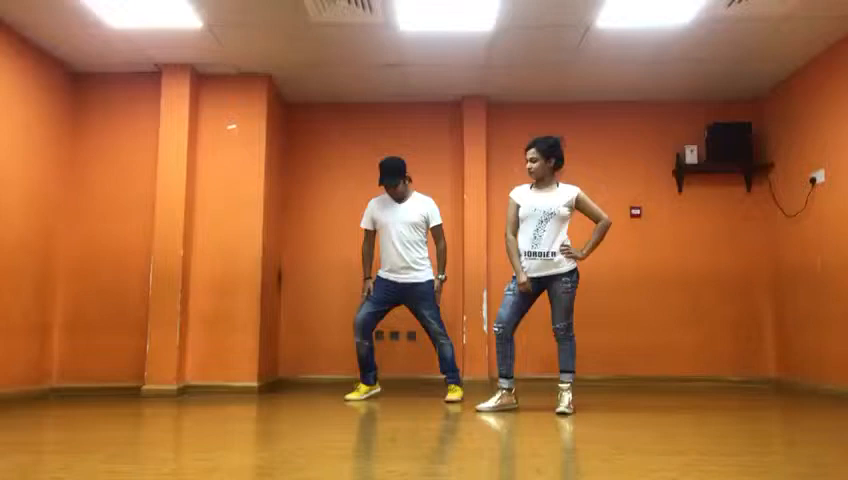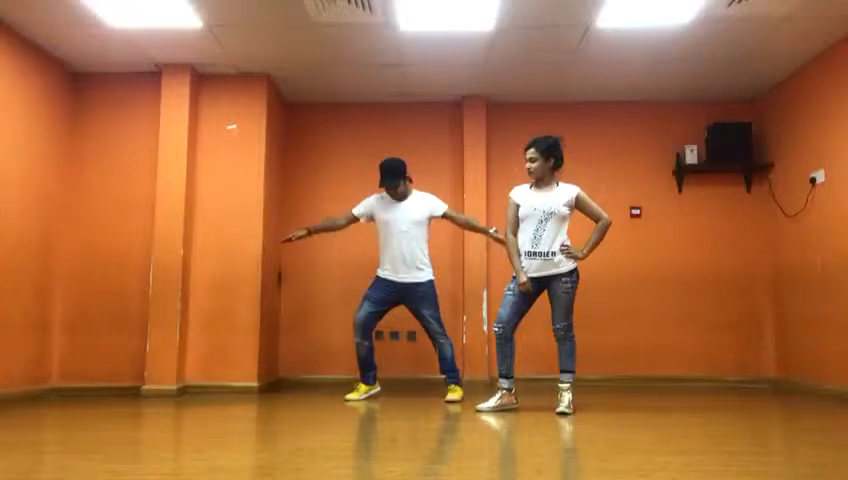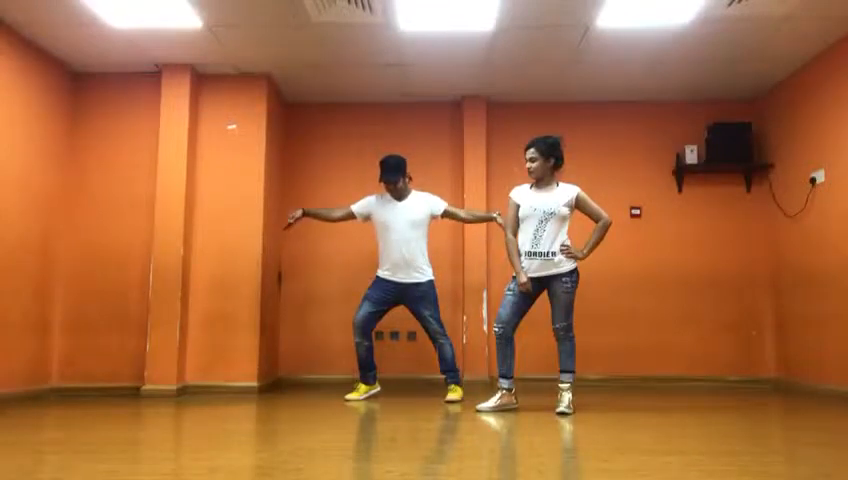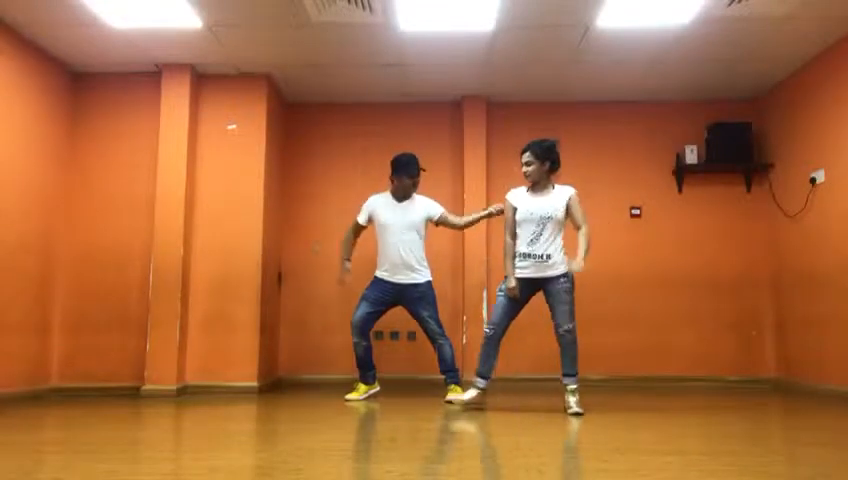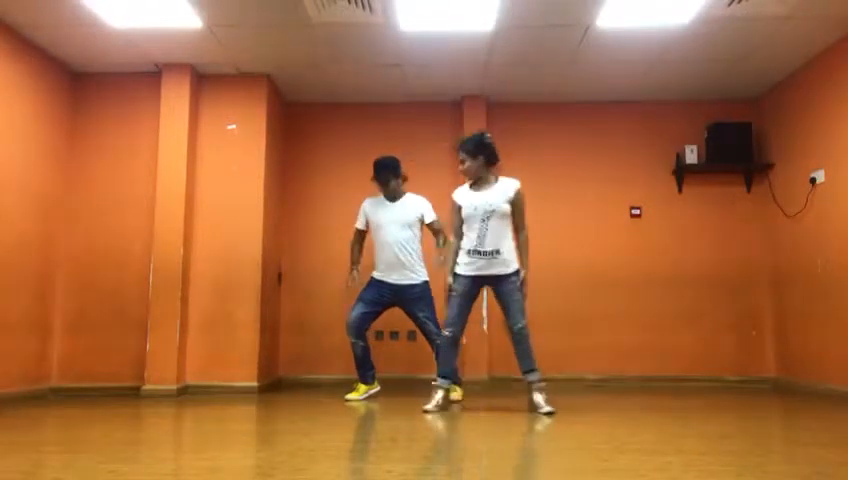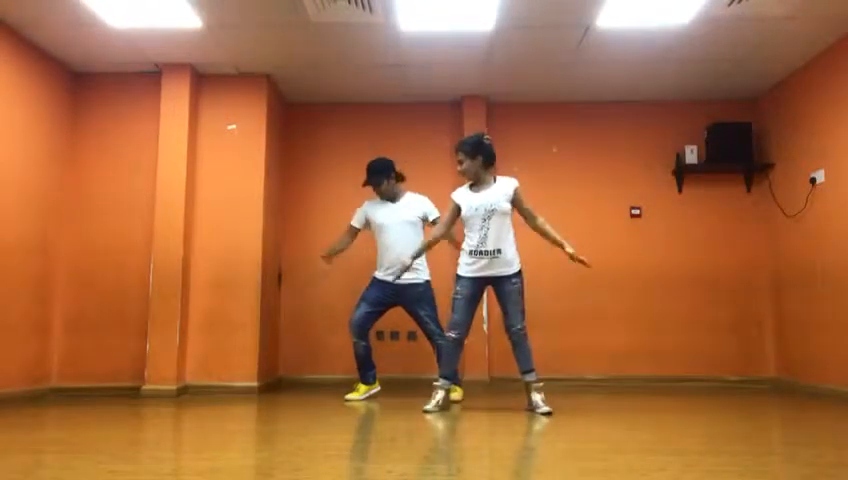
dt=0.5s
person 1, frame 1
left shoulder: (570, 193)
right shoulder: (518, 193)
left elbow: (604, 221)
right elbow: (510, 235)
left wrist: (584, 252)
right wrist: (519, 273)
left hip: (561, 273)
right hip: (527, 274)
left knee: (563, 331)
right knee: (502, 327)
left ankle: (565, 394)
right ankle: (506, 393)
person 1, frame 2
left shoulder: (570, 192)
right shoulder: (519, 193)
left elbow: (604, 220)
right elbow: (510, 235)
left wrist: (584, 252)
right wrist: (520, 273)
left hip: (561, 273)
right hip: (527, 273)
left knee: (563, 331)
right knee: (502, 328)
left ankle: (566, 393)
right ankle: (506, 393)
person 1, frame 3
left shoulder: (570, 193)
right shoulder: (518, 193)
left elbow: (604, 220)
right elbow: (510, 235)
left wrist: (584, 252)
right wrist: (519, 273)
left hip: (561, 272)
right hip: (527, 273)
left knee: (563, 331)
right knee: (502, 327)
left ankle: (566, 393)
right ankle: (506, 393)
person 1, frame 4
left shoulder: (566, 194)
right shoulder: (515, 197)
left elbow: (582, 228)
right elbow: (510, 238)
left wrist: (580, 260)
right wrist: (510, 276)
left hip: (556, 274)
right hip: (521, 274)
left knee: (566, 332)
right knee: (493, 330)
left ankle: (571, 393)
right ankle: (478, 389)
person 1, frame 5
left shoulder: (511, 188)
right shoulder: (460, 194)
left elbow: (521, 230)
right elbow: (456, 236)
left wrist: (525, 268)
right wrist: (449, 273)
left hip: (505, 270)
right hip: (467, 272)
left knee: (519, 329)
right knee: (451, 331)
left ankle: (536, 392)
right ankle: (442, 391)
person 1, frame 6
left shoulder: (509, 186)
right shoulder: (460, 195)
left elbow: (534, 220)
right elbow: (441, 230)
left wrist: (564, 246)
right wrist: (413, 257)
left hip: (506, 271)
right hip: (469, 272)
left knee: (517, 330)
right knee: (455, 332)
left ankle: (534, 392)
right ankle: (441, 392)
person 2, frame 1
left shoulder: (426, 204)
right shoulder: (375, 205)
left elbow: (440, 241)
right elbow: (368, 242)
left wrist: (440, 276)
right wrist: (367, 277)
left hip: (420, 282)
right hip: (386, 280)
left knee: (437, 332)
right knee: (361, 324)
left ankle: (454, 384)
right ankle: (368, 383)
person 2, frame 2
left shoulder: (426, 201)
right shoulder: (374, 202)
left elbow: (458, 219)
right elbow: (342, 221)
left wrist: (488, 231)
right wrist: (309, 231)
left hip: (420, 282)
right hip: (386, 280)
left knee: (437, 332)
right knee: (361, 323)
left ankle: (454, 384)
right ankle: (368, 382)
person 2, frame 3
left shoulder: (426, 201)
right shoulder: (373, 203)
left elbow: (462, 215)
right elbow: (337, 214)
left wrist: (491, 216)
right wrist: (304, 212)
left hip: (420, 282)
right hip: (386, 280)
left knee: (437, 332)
right knee: (360, 324)
left ankle: (454, 384)
right ankle: (368, 382)
person 2, frame 4
left shoulder: (425, 204)
right shoulder: (374, 202)
left elbow: (457, 223)
right elbow: (354, 231)
left wrist: (484, 214)
right wrist: (346, 259)
left hip: (418, 283)
right hip: (384, 281)
left knee: (436, 334)
right knee: (359, 324)
left ankle: (454, 383)
right ankle: (368, 382)
person 2, frame 5
left shoulder: (419, 203)
right shoulder: (369, 205)
left elbow: (440, 232)
right elbow: (358, 239)
left wrist: (442, 248)
right wrist: (354, 267)
left hip: (414, 283)
right hip: (380, 282)
left knee: (434, 333)
right knee: (354, 324)
left ankle: (453, 384)
right ankle: (367, 382)
person 2, frame 6
left shoulder: (419, 202)
right shoulder: (369, 207)
right elbow: (349, 235)
right wrist: (329, 255)
left hip: (416, 282)
right hip: (382, 281)
left knee: (435, 333)
right knee: (358, 325)
left ankle: (453, 384)
right ankle: (368, 382)
